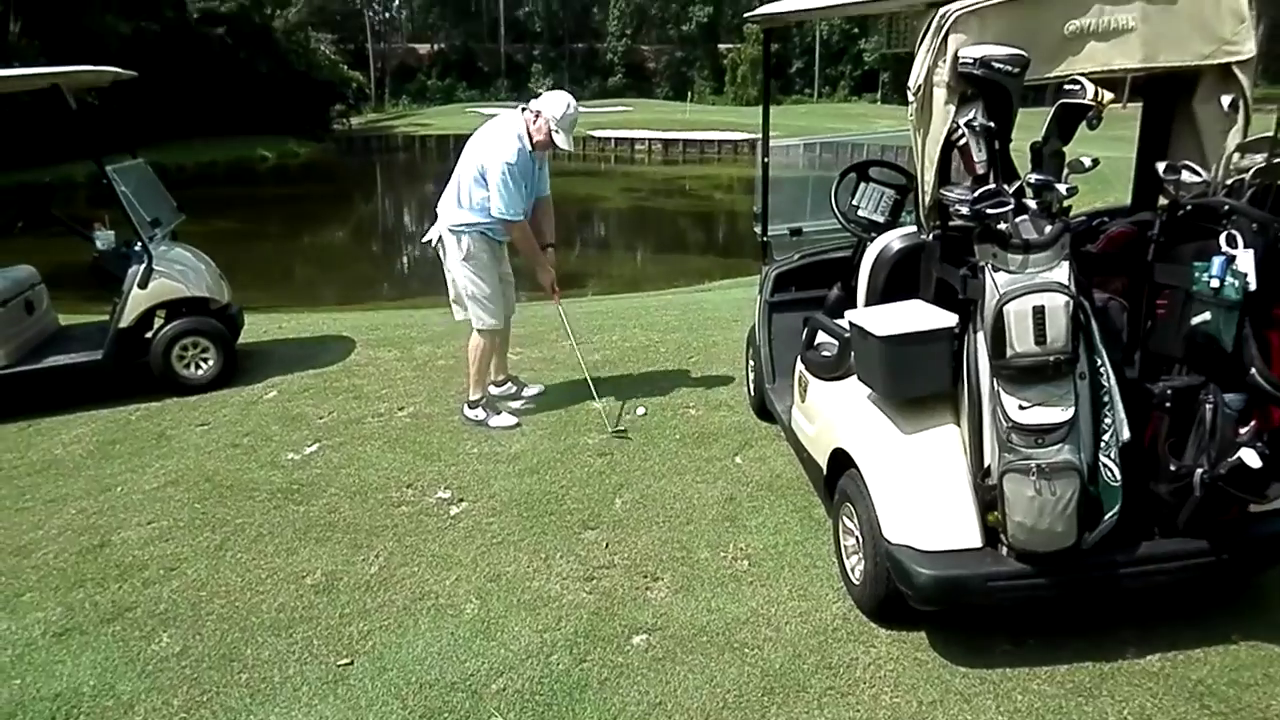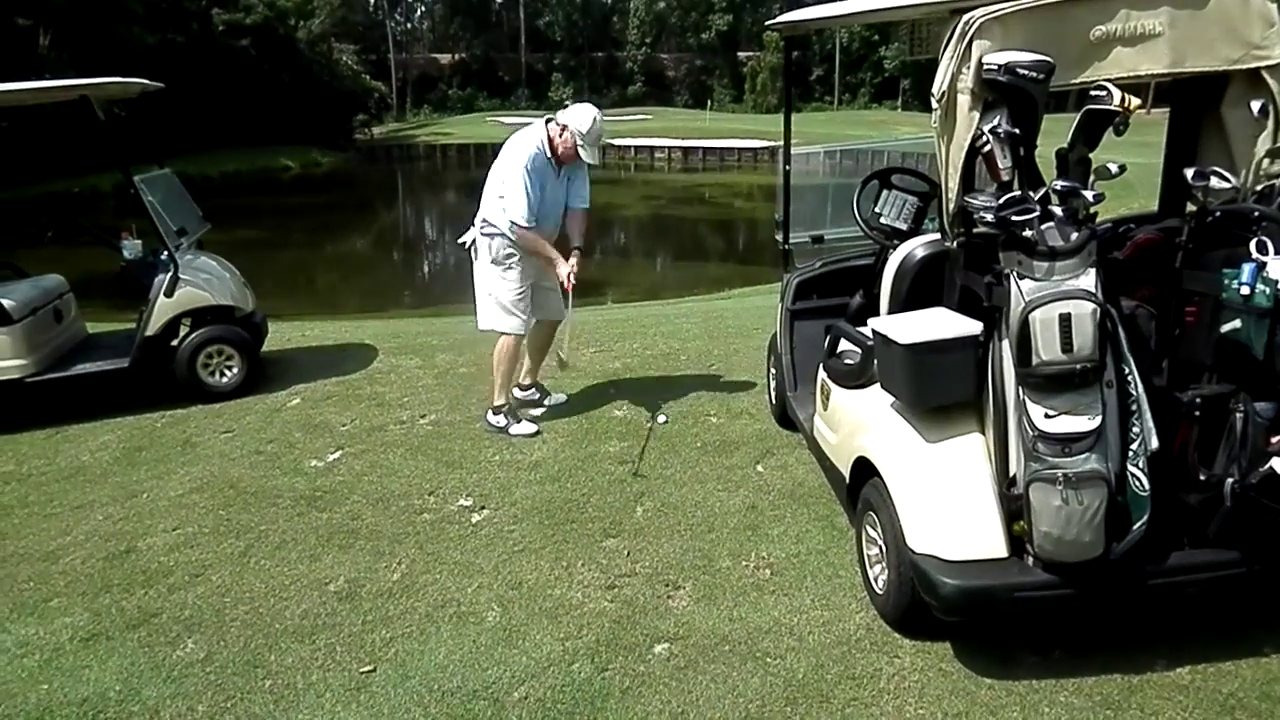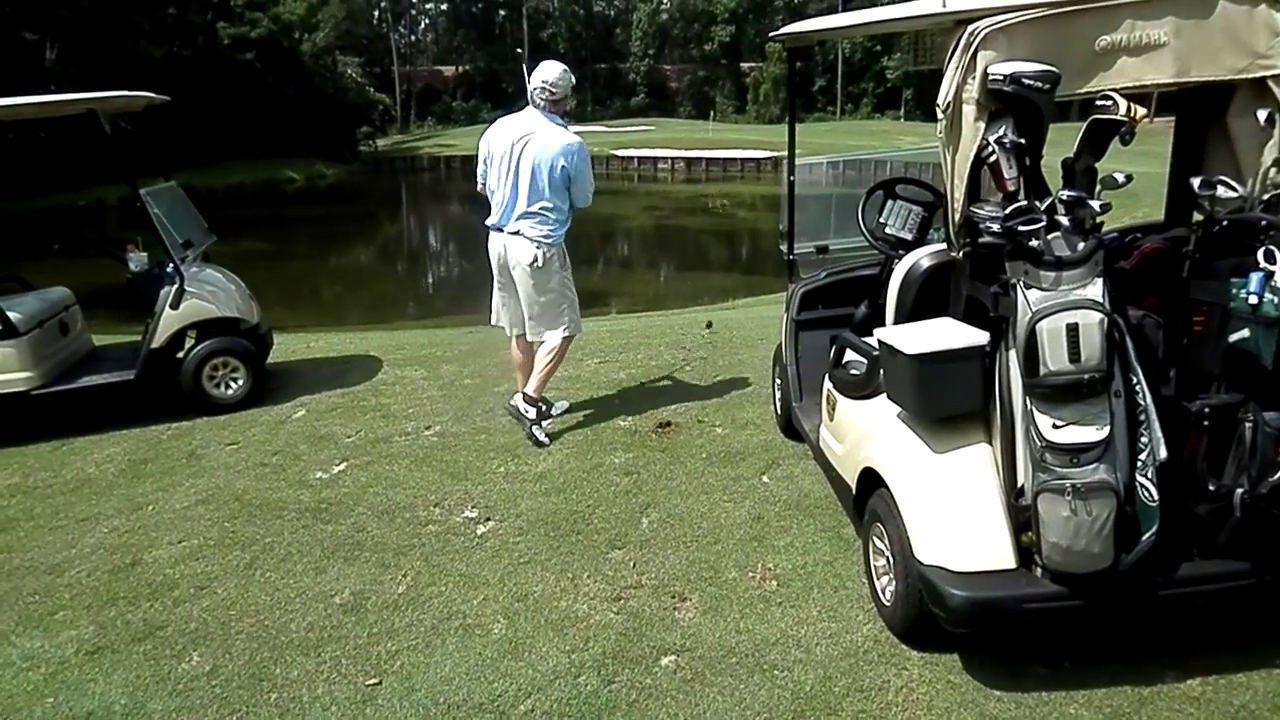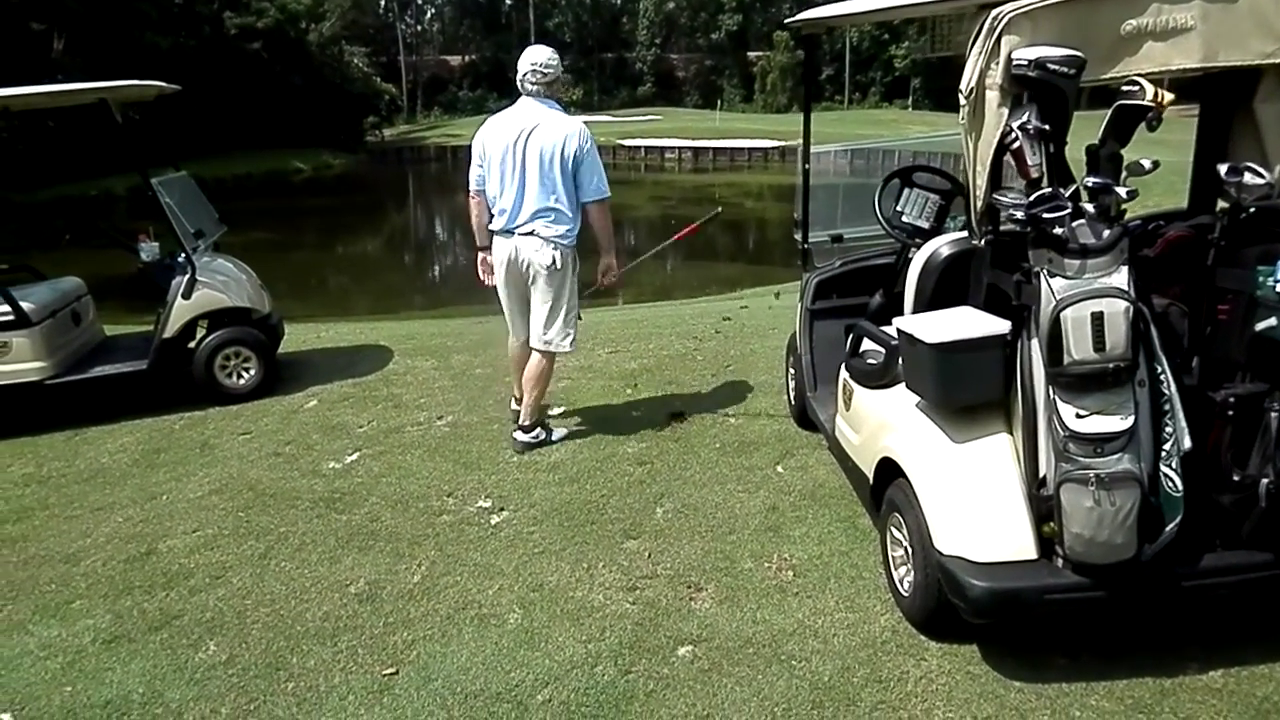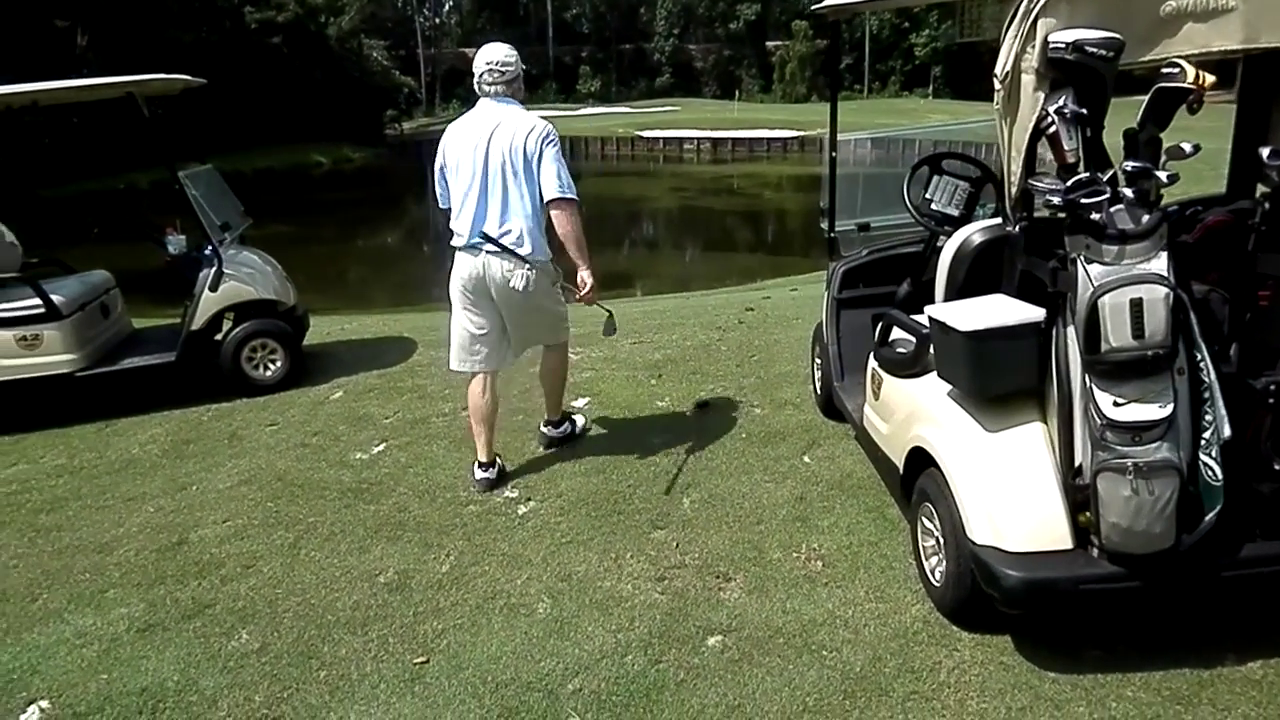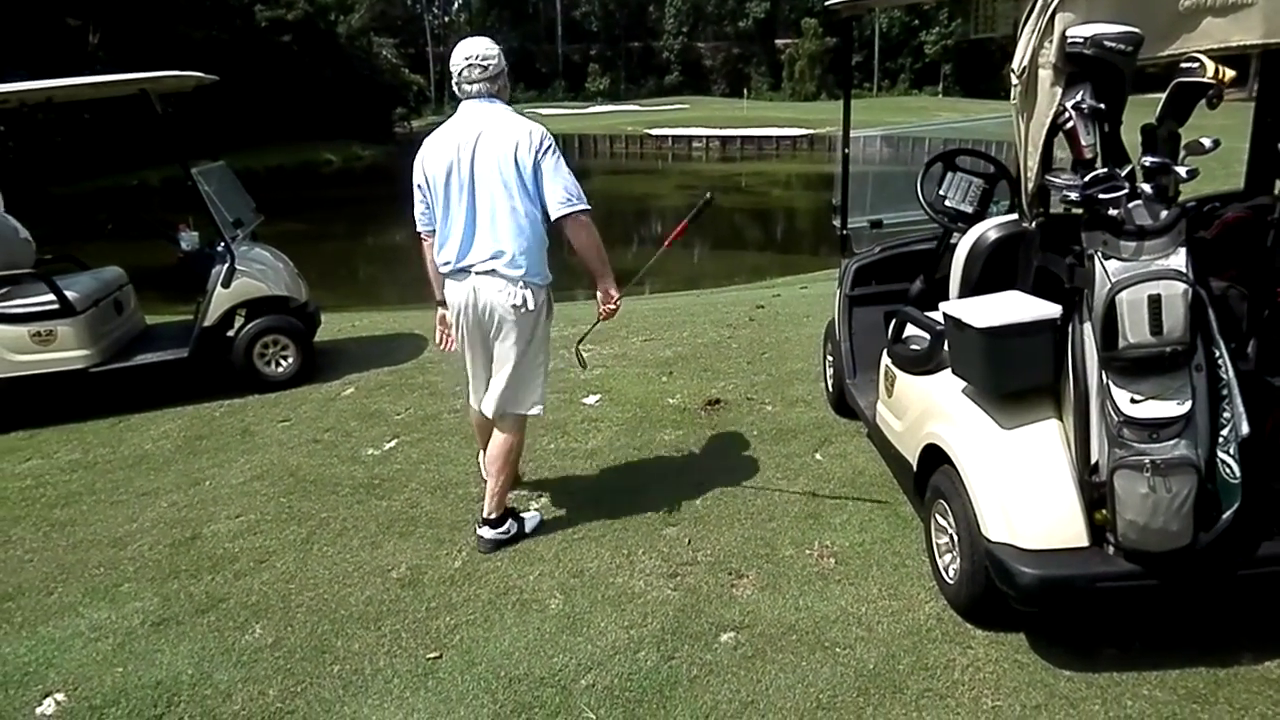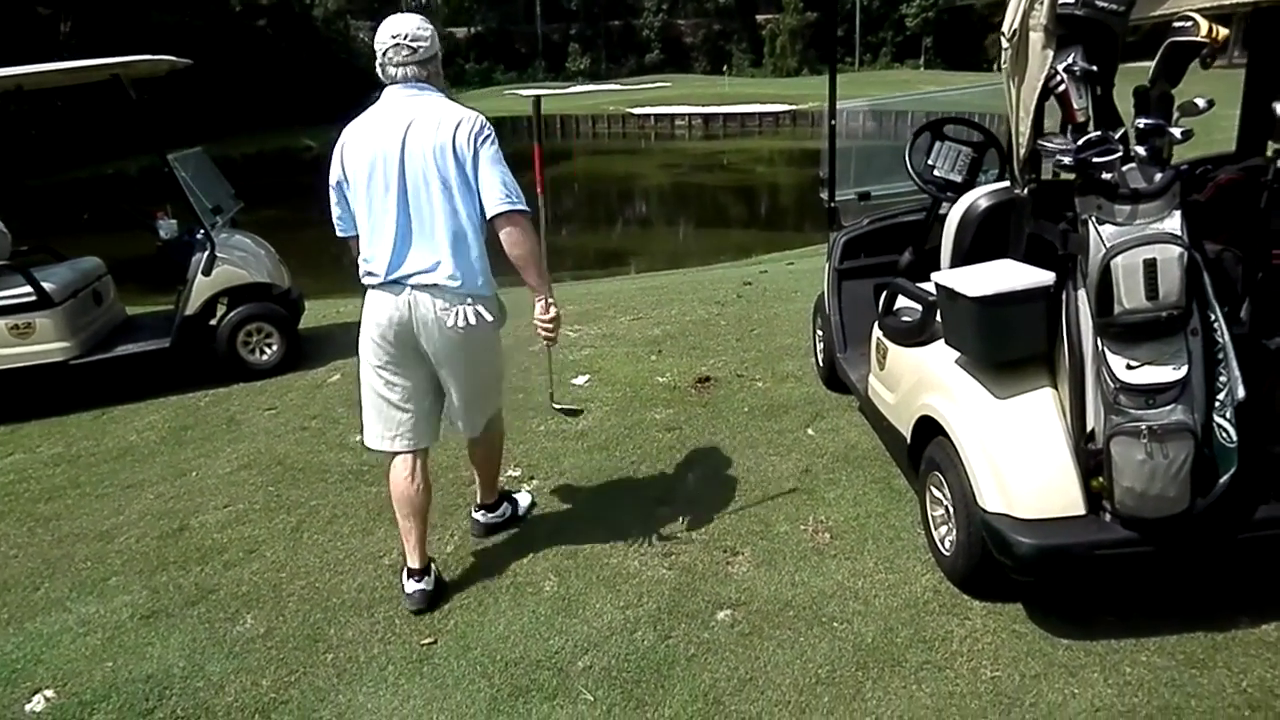
dt=0.7s
person 1, frame 1
left shoulder: (537, 143)
right shoulder: (505, 146)
left elbow: (541, 196)
right elbow: (511, 219)
left wrist: (550, 248)
right wrist: (541, 266)
left hip: (493, 236)
right hip: (466, 235)
left knee: (502, 310)
right knee: (487, 320)
left ankle: (500, 382)
right ankle: (476, 403)
person 1, frame 2
left shoulder: (575, 157)
right shoulder: (524, 152)
left elbow: (576, 207)
right elbow: (520, 227)
left wrist: (575, 253)
right wrist: (557, 261)
left hip: (535, 248)
right hip: (500, 243)
left knee: (550, 316)
right knee: (513, 325)
left ankle: (526, 387)
right ankle: (499, 409)
person 1, frame 3
left shoulder: (497, 130)
right shoulder: (570, 145)
left elbow: (482, 185)
right elbow: (581, 201)
left hip: (499, 240)
right hip: (538, 247)
left knee: (520, 329)
right knee: (560, 329)
left ankle: (531, 399)
right ankle: (528, 399)
person 1, frame 4
left shoulder: (491, 128)
right shoulder: (573, 131)
left elbow: (477, 196)
right elbow: (596, 203)
left wrist: (483, 248)
right wrist: (608, 255)
left hip: (505, 245)
right hip: (551, 247)
left knee: (520, 333)
right knee: (545, 341)
left ankle: (520, 400)
right ankle: (528, 427)
person 1, frame 5
left shoulder: (453, 134)
right shoulder: (536, 129)
right elbow: (561, 206)
right wrist: (583, 266)
left hip: (468, 264)
right hip: (522, 265)
left knee: (480, 368)
right knee: (555, 338)
left ankle: (486, 464)
right ankle: (555, 422)
person 1, frame 6
left shoulder: (432, 146)
right shoulder: (528, 135)
left elbow: (429, 237)
right elbow: (573, 217)
left wrist: (443, 302)
right wrist: (605, 280)
left hip: (461, 287)
right hip: (516, 288)
left knee: (483, 393)
right knee: (511, 406)
left ankle: (492, 468)
right ankle: (494, 518)
person 1, frame 7
left shoulder: (352, 136)
right shoulder: (465, 124)
left elbow: (349, 235)
right elbow: (510, 220)
right wrist: (542, 294)
left hip: (384, 305)
right hip: (458, 300)
left knee: (406, 445)
right knee: (483, 412)
left ankle: (419, 573)
right ankle: (492, 506)
